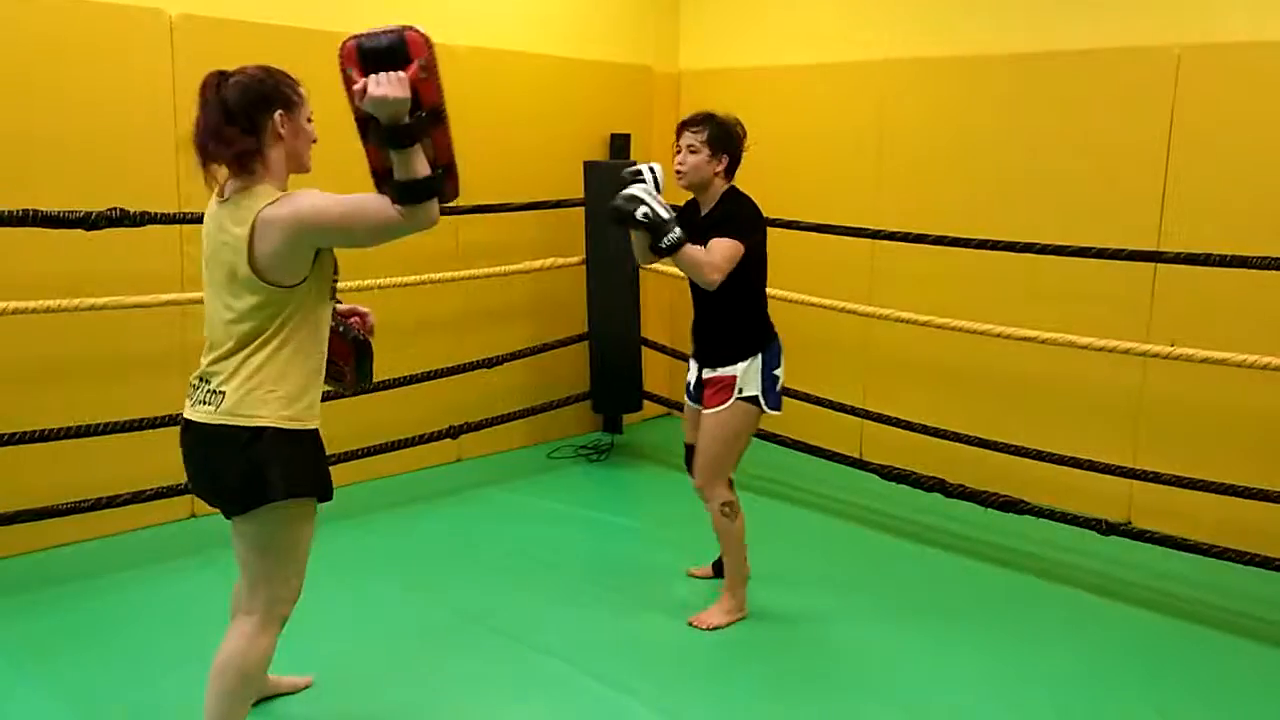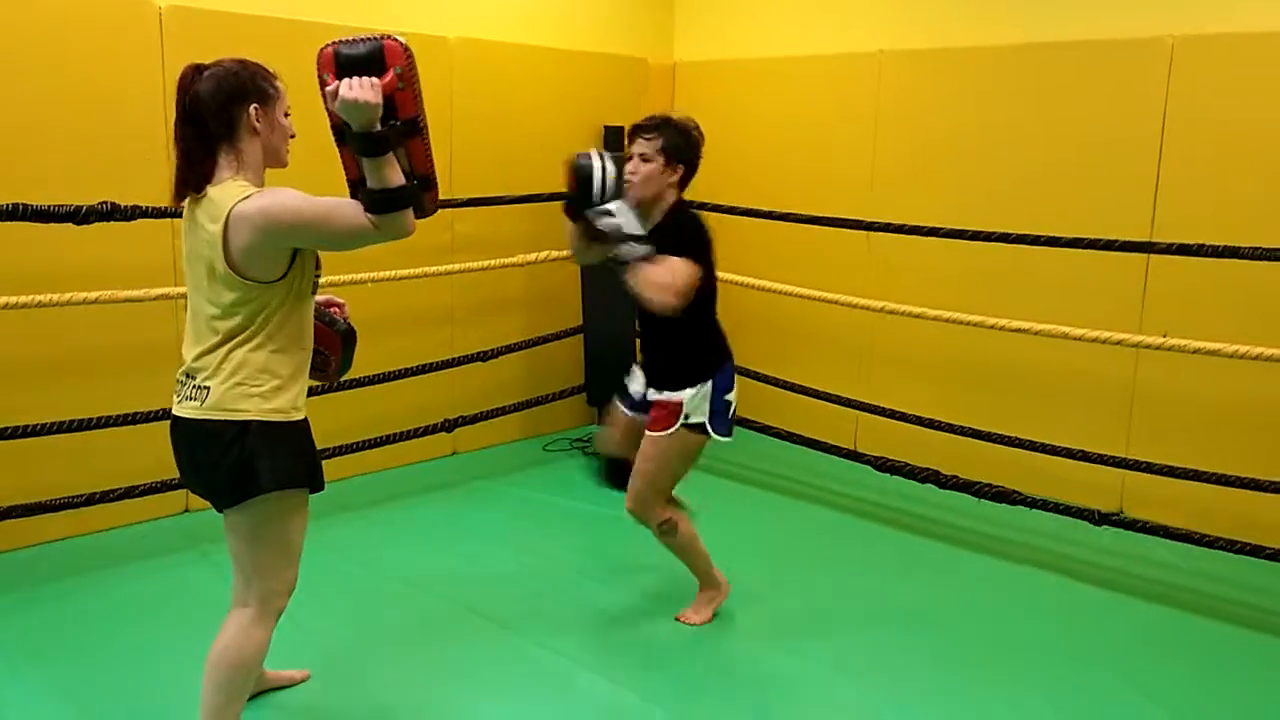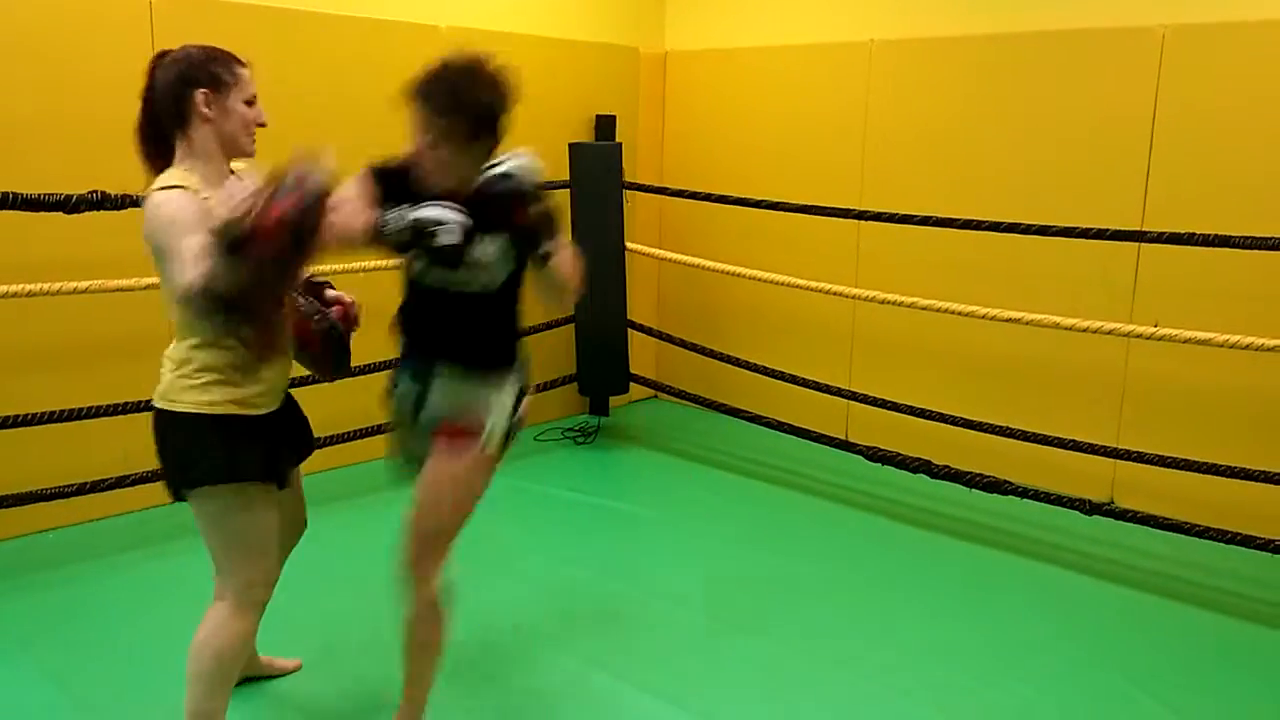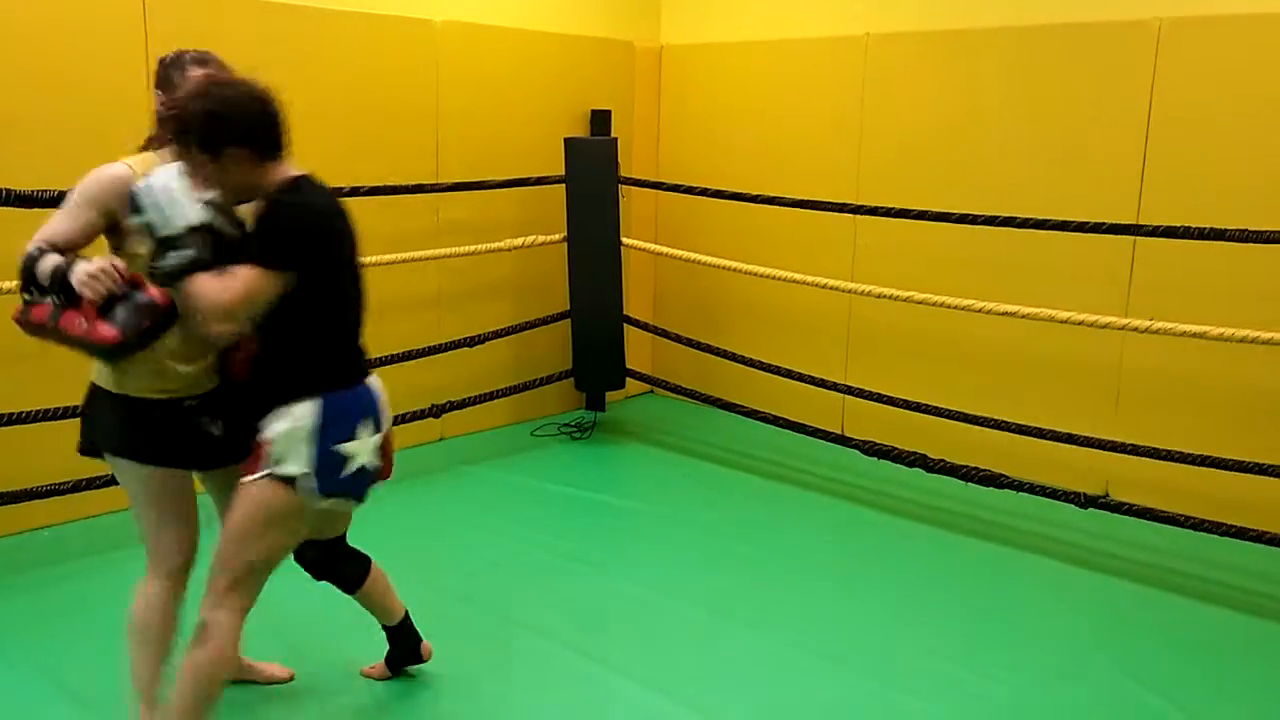
dt=0.5s
person 1, frame 1
left shoulder: (227, 205)
right shoulder: (294, 215)
right elbow: (420, 214)
left wrist: (324, 313)
right wrist: (396, 125)
left hip: (219, 420)
right hip: (262, 432)
left knee: (265, 573)
right knee: (269, 600)
person 1, frame 2
left shoulder: (205, 201)
right shoulder: (268, 211)
right elbow: (395, 223)
left wrist: (302, 304)
right wrist: (367, 130)
left hip: (211, 414)
right hip: (249, 425)
left knee: (265, 568)
right knee: (263, 593)
person 1, frame 3
left shoulder: (238, 182)
right shoulder: (173, 204)
right elbow: (205, 313)
left wrist: (316, 299)
right wrist: (230, 243)
left hip: (257, 404)
right hip: (214, 416)
left knee: (282, 530)
right knee: (243, 584)
left ankle: (239, 656)
person 1, frame 4
right shoulder: (121, 183)
right elbow: (35, 255)
right wrist: (78, 273)
left hip: (222, 391)
right hip: (140, 401)
right knee: (173, 557)
person 2, frame 1
left shoulder: (739, 211)
right shoulder: (692, 211)
left elbow: (710, 273)
right elbow: (646, 255)
left wrist: (659, 221)
right wrist: (639, 214)
left hip: (746, 361)
right hip: (709, 357)
left knee: (710, 481)
right knee: (700, 465)
left ankle: (734, 598)
right ankle: (731, 559)
person 2, frame 2
left shoulder: (688, 230)
right shoulder: (644, 220)
left elbow: (665, 298)
right elbow: (585, 255)
left wrist: (627, 241)
right wrist: (584, 215)
left hip: (695, 381)
right hip: (658, 365)
left knee: (642, 505)
right knee: (612, 462)
left ankle: (713, 586)
person 2, frame 3
left shoulder: (510, 193)
right shoulder: (402, 181)
left elbow: (567, 292)
right elbow: (334, 229)
left wrist: (530, 221)
right wrist: (394, 227)
left hip: (480, 387)
right hip: (421, 371)
left knee: (418, 566)
right knee: (415, 466)
person 2, frame 4
left shoulder: (286, 217)
right shoulder: (317, 204)
left elbow: (224, 316)
left wrist: (175, 238)
left hip: (317, 420)
right hip: (351, 404)
left knee: (226, 596)
right knee: (322, 548)
right ankle: (408, 643)
